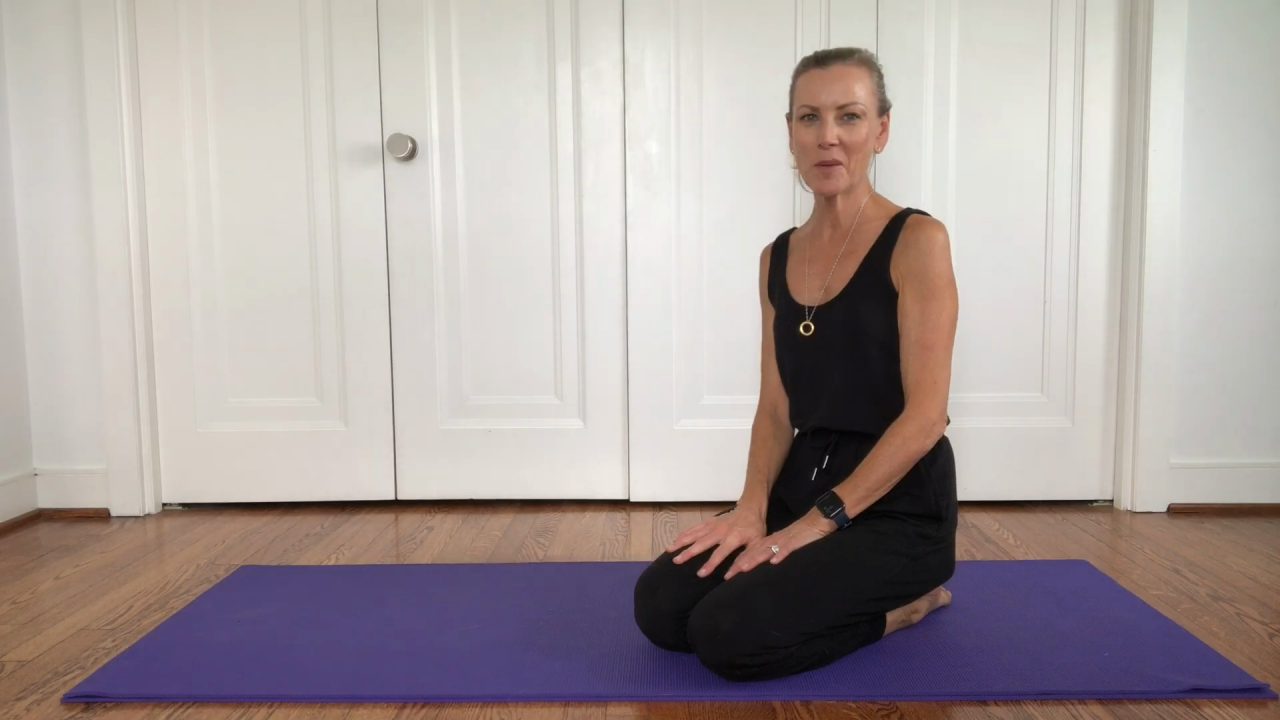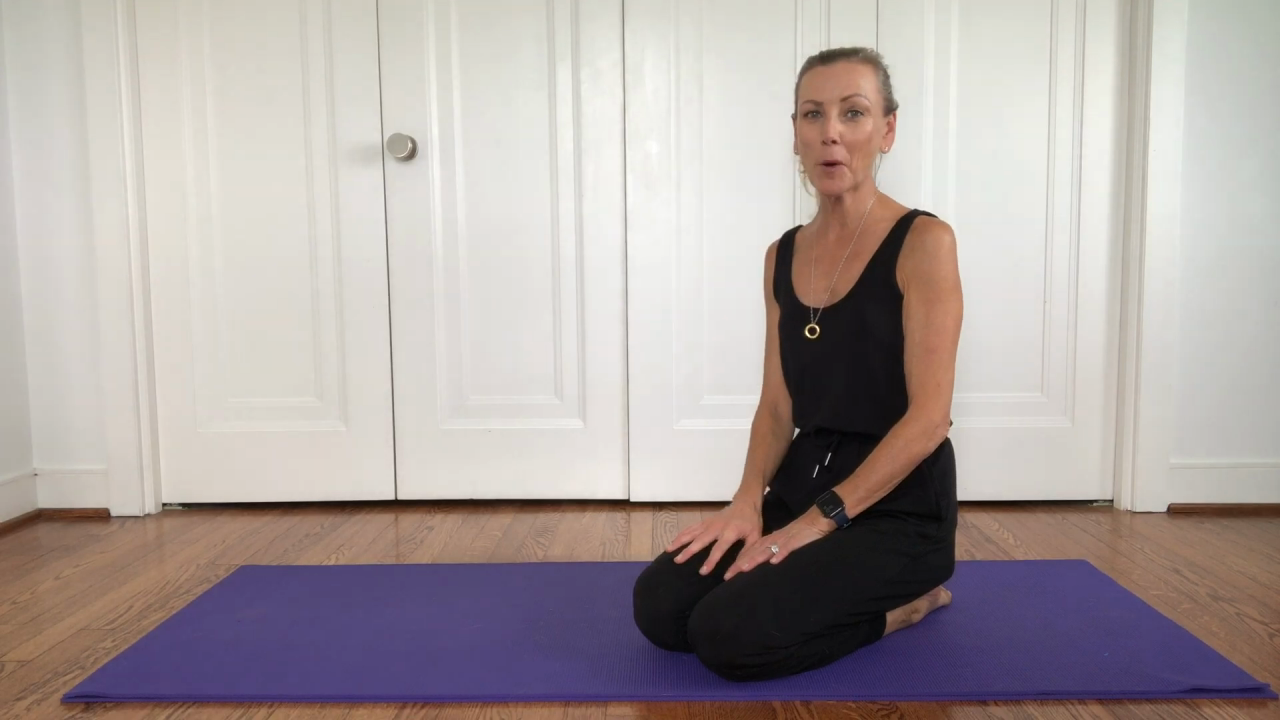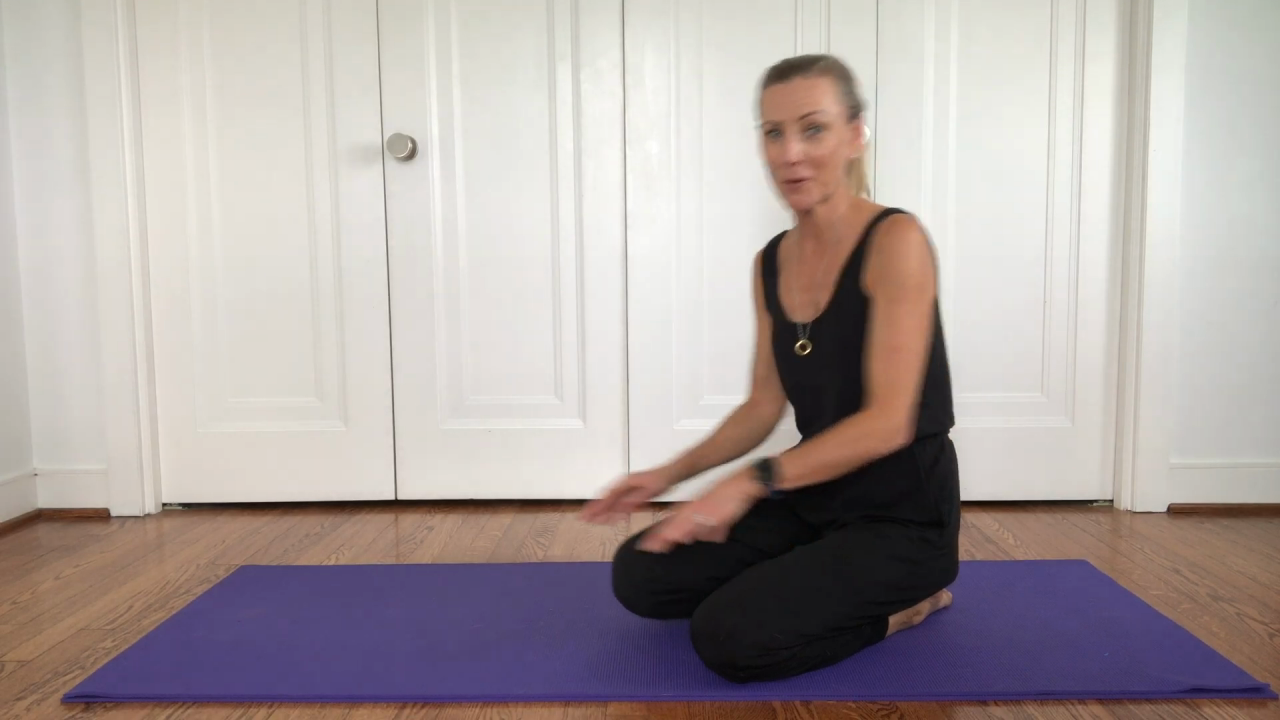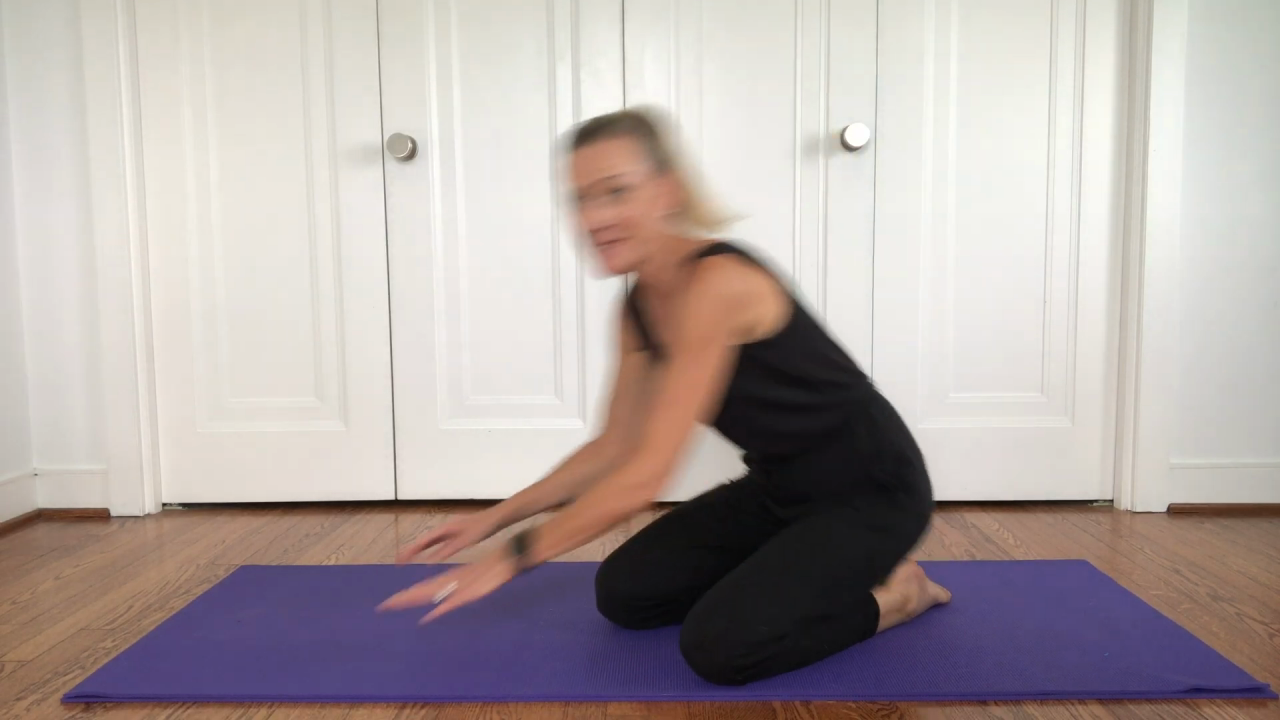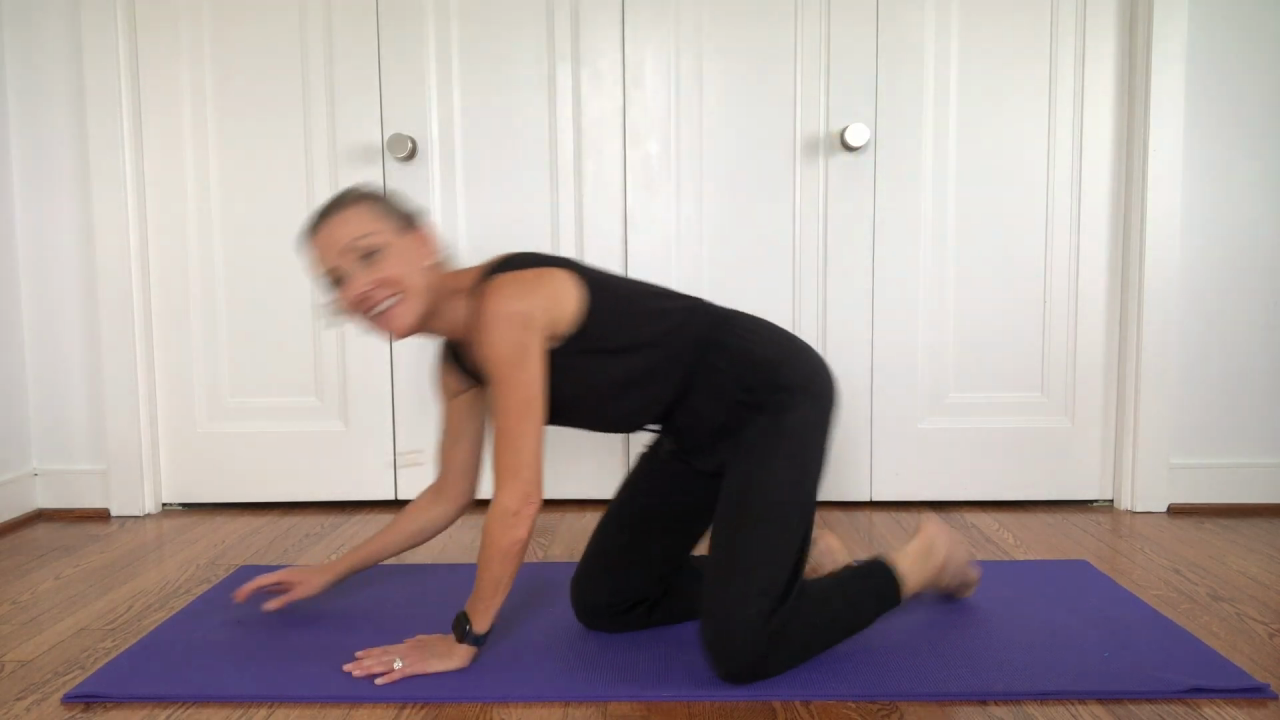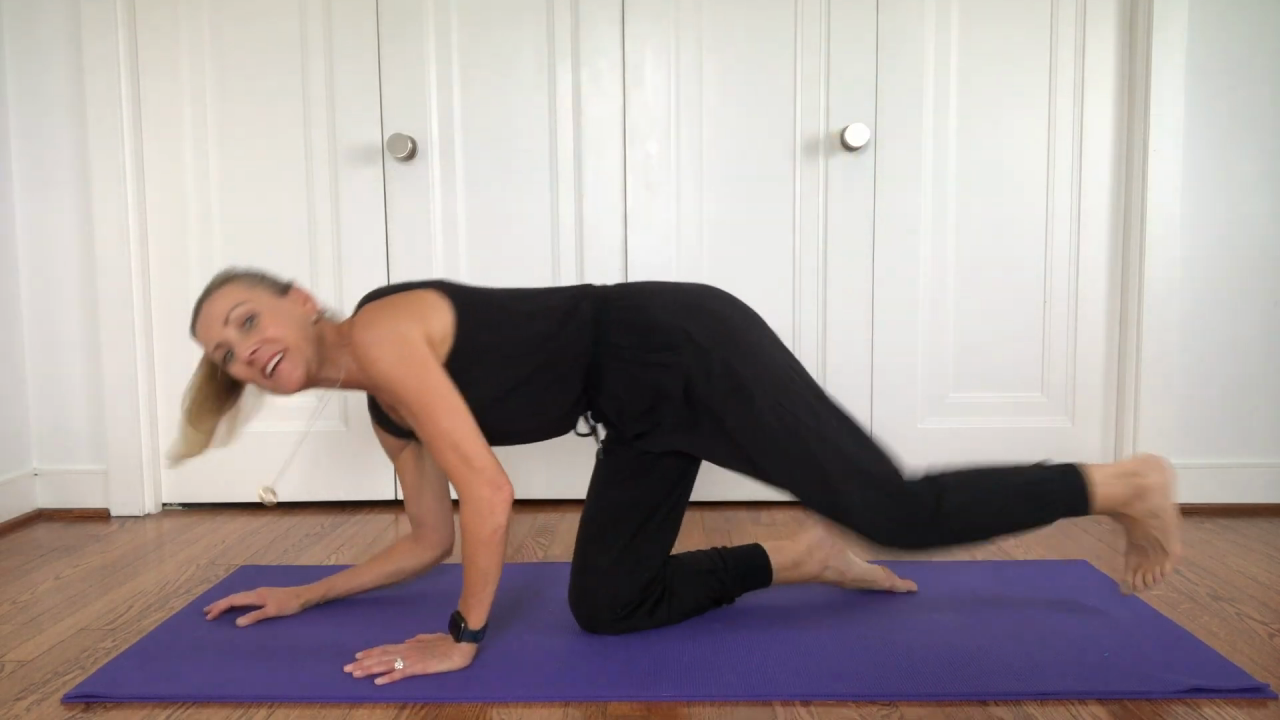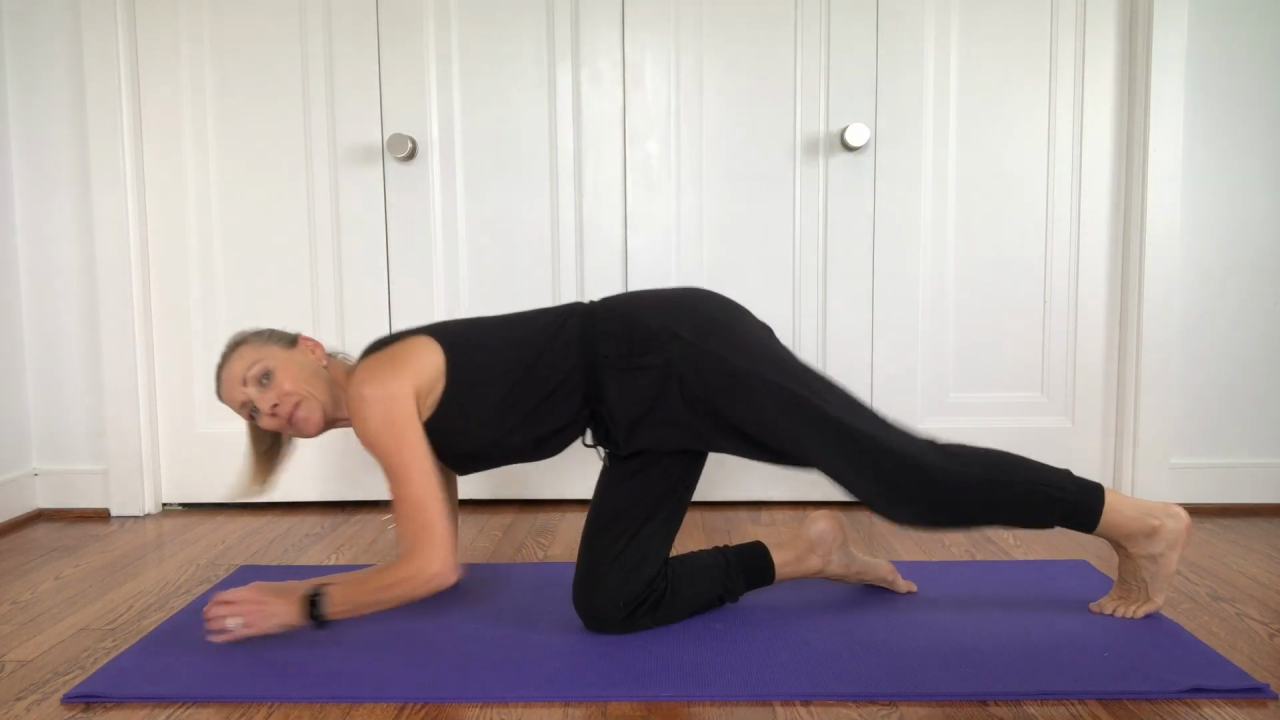
dt=0.3s
person 1, frame 1
left shoulder: (916, 240)
right shoulder: (777, 258)
left elbow: (925, 415)
right elbow: (776, 407)
left wrist: (821, 521)
right wrist: (752, 507)
left hip: (895, 506)
right hip: (803, 485)
left knee: (727, 634)
right knee: (661, 609)
left ankle: (902, 601)
right ankle: (842, 590)
person 1, frame 2
left shoulder: (923, 243)
right shoulder: (782, 255)
left elbow: (928, 419)
right elbow: (777, 405)
left wrist: (821, 521)
right wrist: (748, 501)
left hip: (896, 507)
right hip: (802, 485)
left knee: (727, 635)
right knee: (660, 608)
left ankle: (901, 602)
right ankle: (834, 588)
person 1, frame 3
left shoulder: (896, 240)
right shoulder: (771, 263)
left elbow: (888, 423)
right elbow: (763, 409)
left wrist: (751, 484)
right wrist: (667, 474)
left hip: (903, 514)
right hip: (816, 496)
left knee: (730, 639)
right knee: (643, 576)
left ankle: (904, 605)
right ankle: (839, 583)
person 1, frame 4
left shoulder: (717, 284)
right shoulder: (637, 309)
left elbow: (644, 477)
right elbow: (613, 451)
left wrist: (512, 558)
right wrist: (490, 521)
left hip: (867, 488)
right hip: (780, 487)
left knee: (717, 645)
right knee: (625, 593)
left ankle: (888, 595)
right ankle: (810, 577)
person 1, frame 5
left shoulder: (504, 308)
right shoulder: (459, 356)
left elbow: (518, 502)
right elbow: (444, 499)
left wrist: (466, 639)
right wrist: (330, 573)
left hip: (772, 394)
right hip: (697, 416)
left knee: (743, 647)
right knee: (603, 602)
left ankle: (912, 567)
right ankle: (796, 557)
person 1, frame 6
left shoulder: (377, 332)
right shoulder: (386, 406)
left elbow: (489, 495)
right elbow: (428, 541)
left wrist: (461, 636)
right wrist: (304, 596)
left hip: (685, 351)
right hip: (643, 404)
left knee: (891, 508)
right knee: (608, 609)
left ankle: (1118, 485)
right ankle: (800, 556)
person 1, frame 7
left shoulder: (378, 385)
right shoulder: (415, 422)
left elbow: (435, 566)
right elbow: (430, 559)
left wrist: (305, 610)
right wrist: (305, 583)
left hip: (676, 351)
right hip: (654, 410)
left knee: (900, 472)
right knee: (609, 607)
left ankle: (1140, 520)
right ankle: (804, 553)
